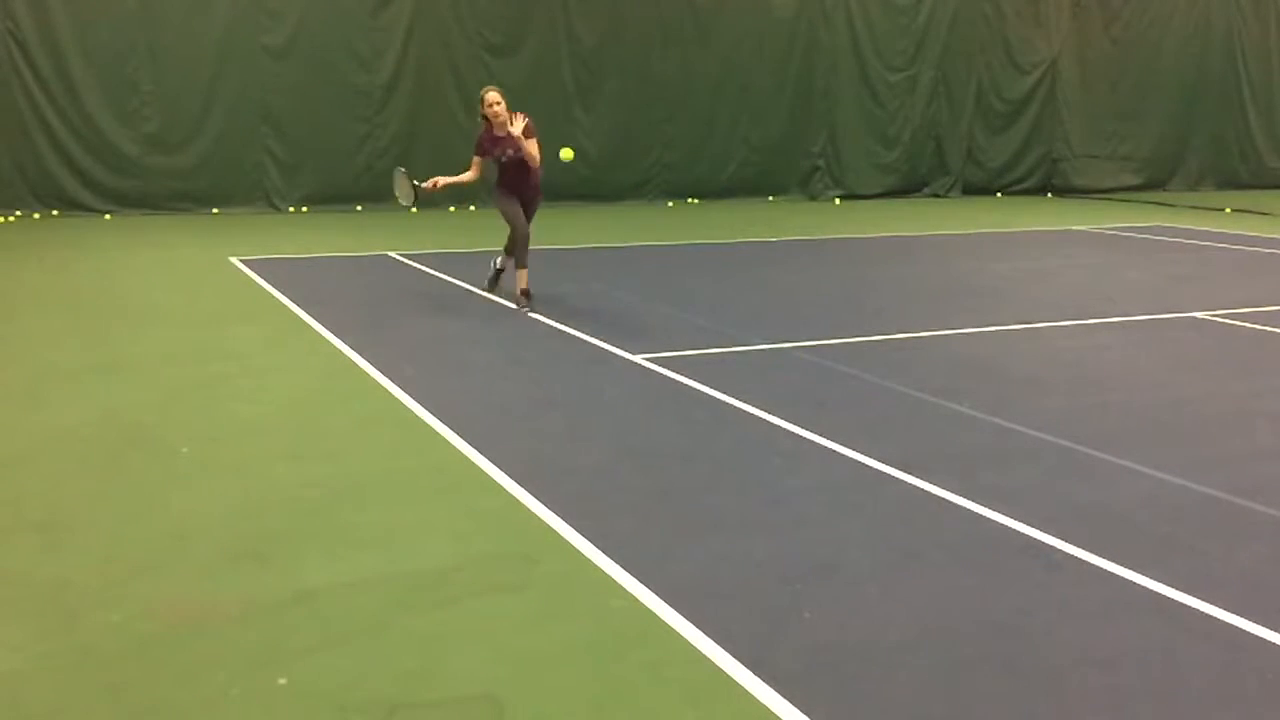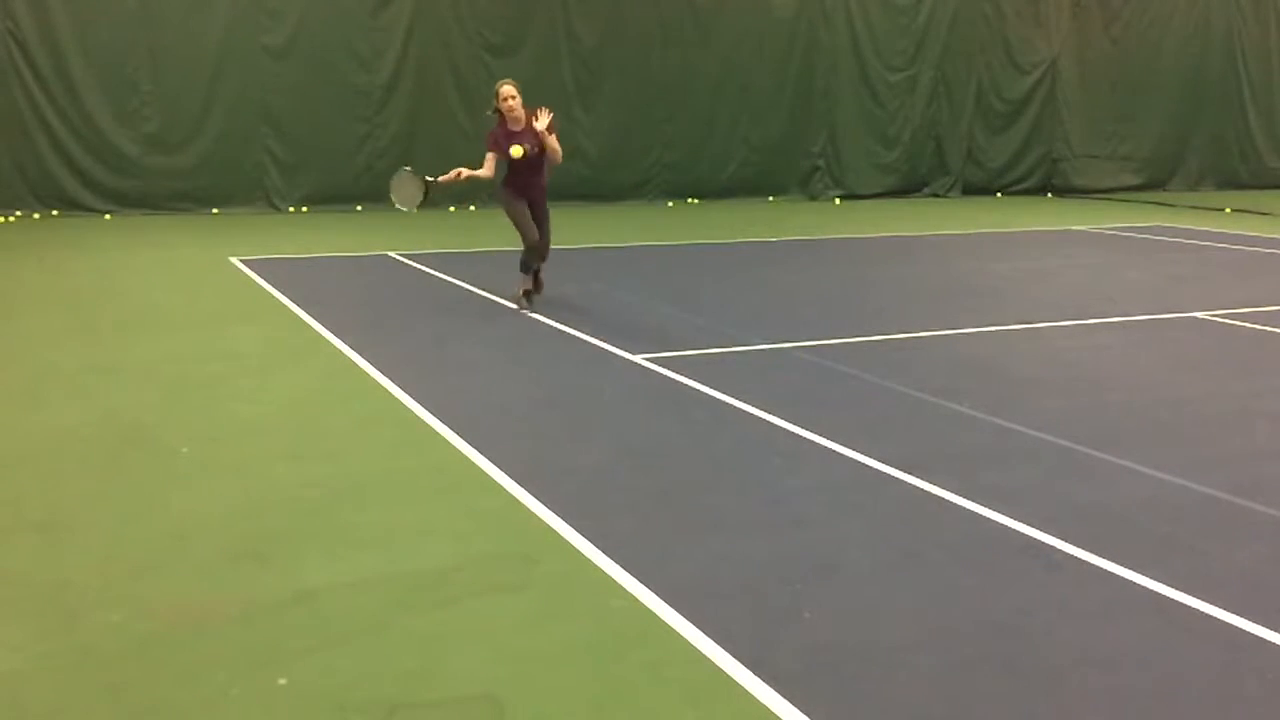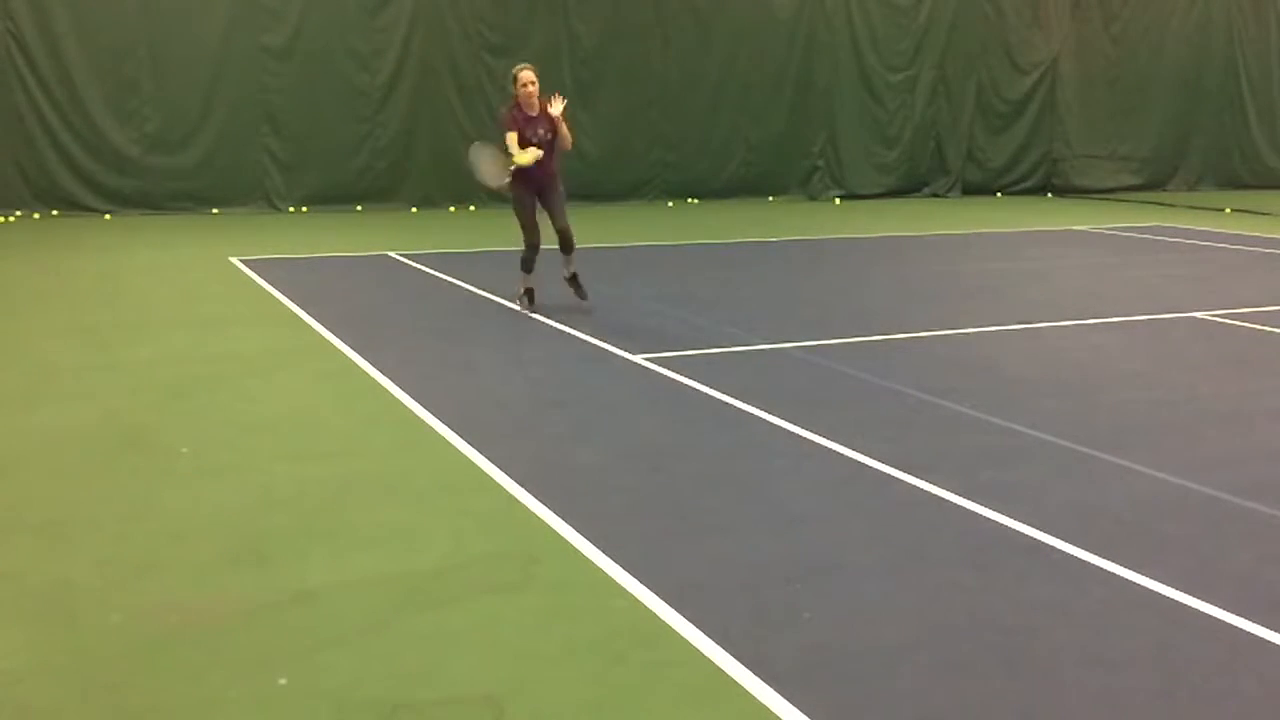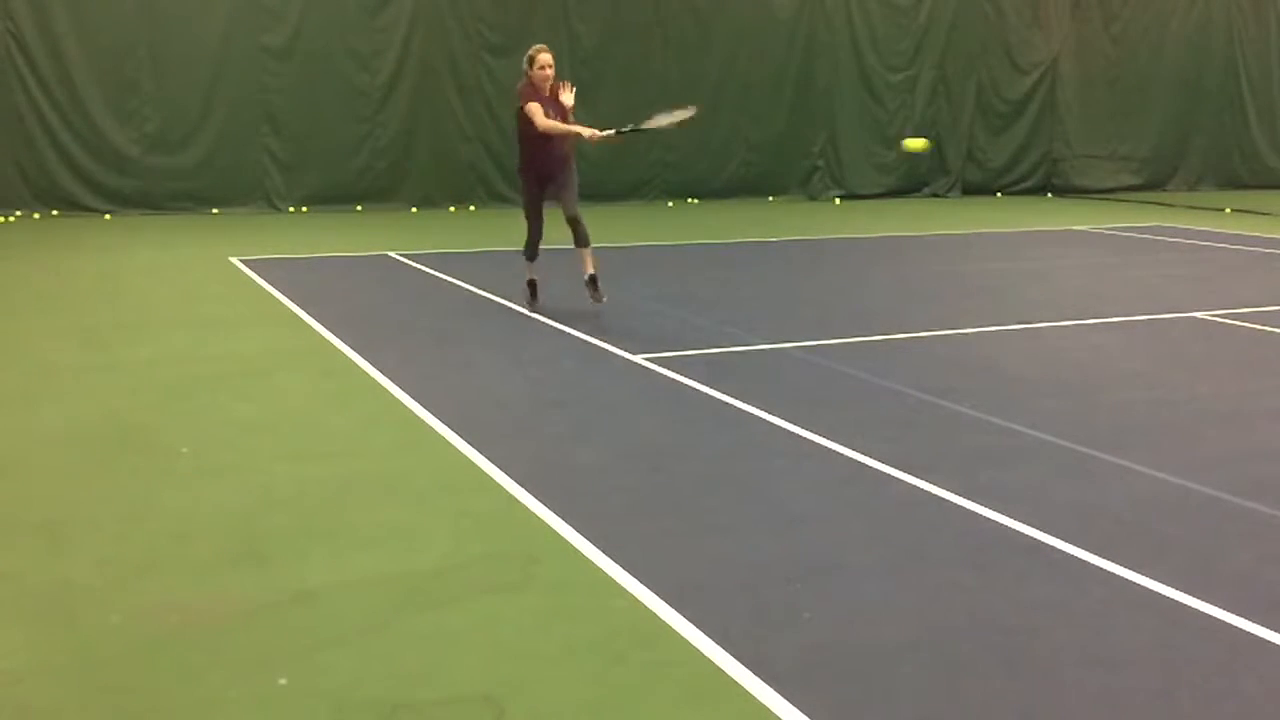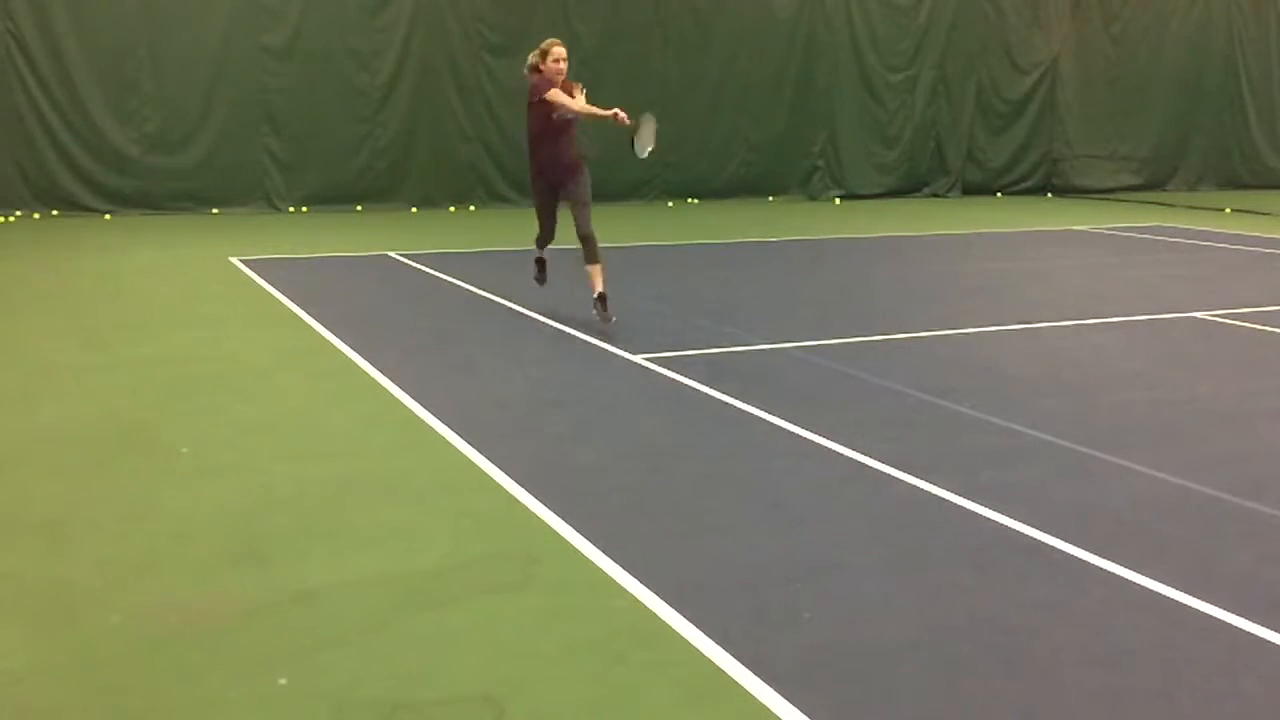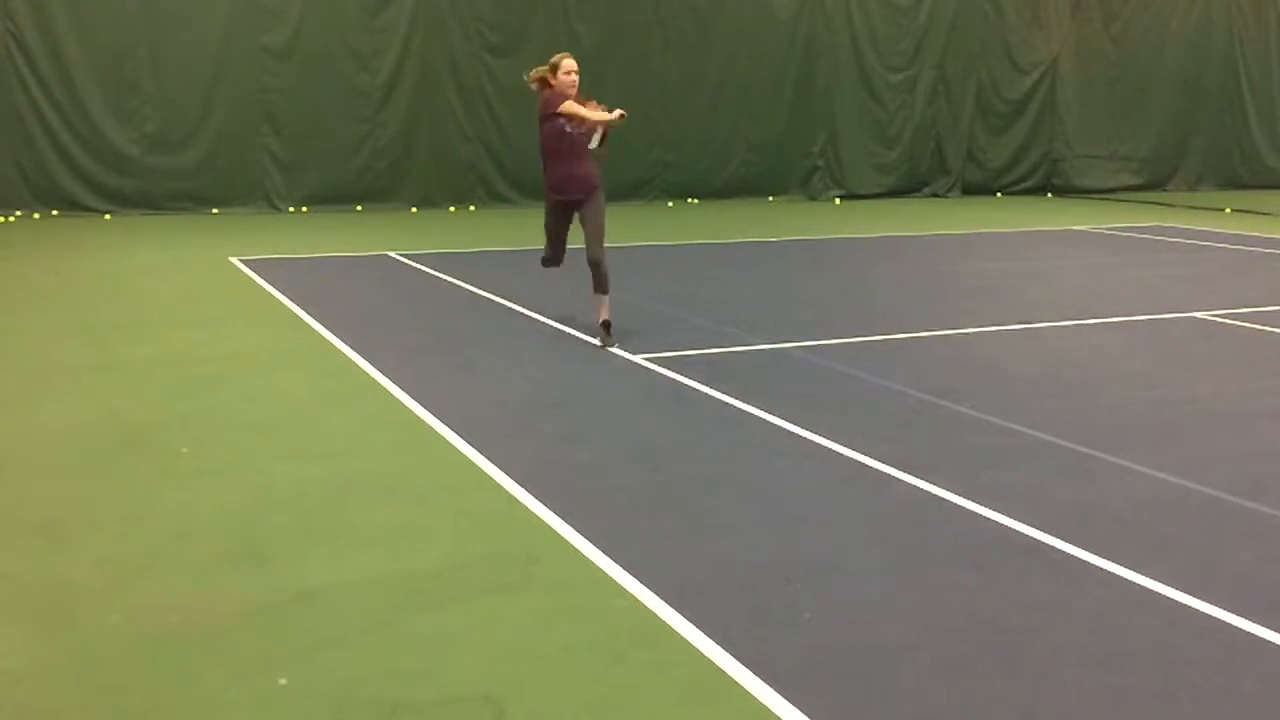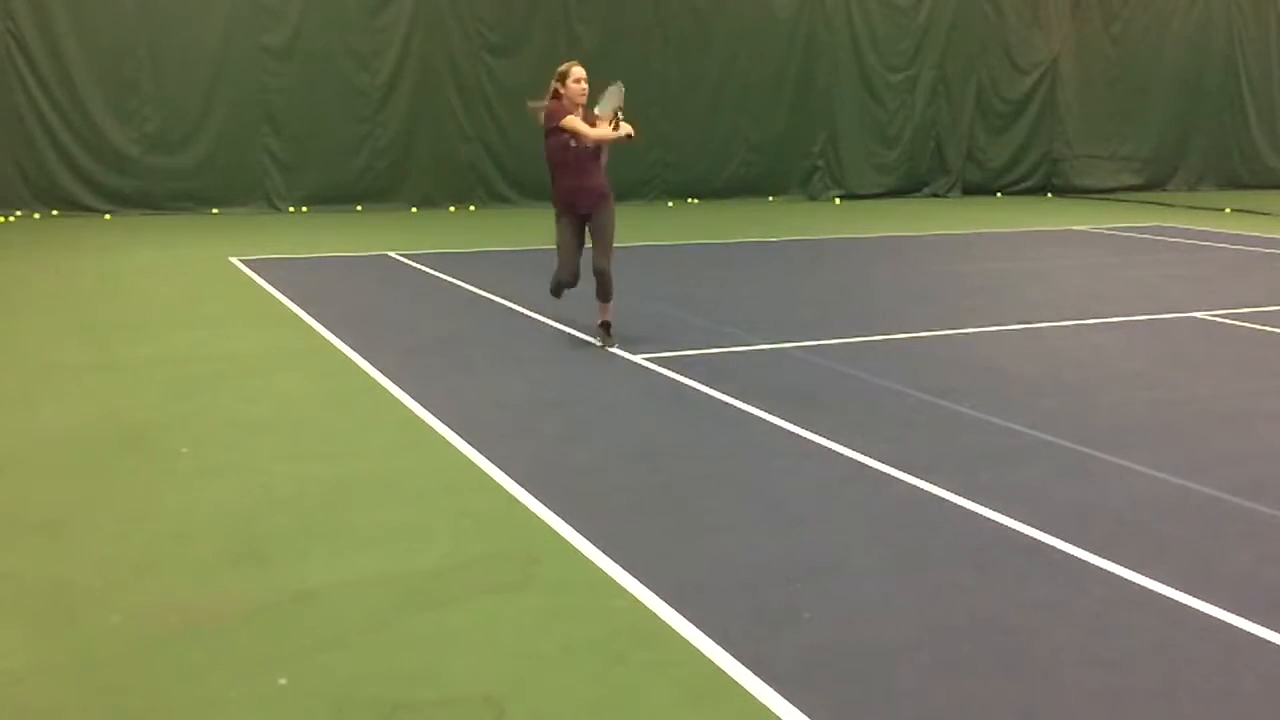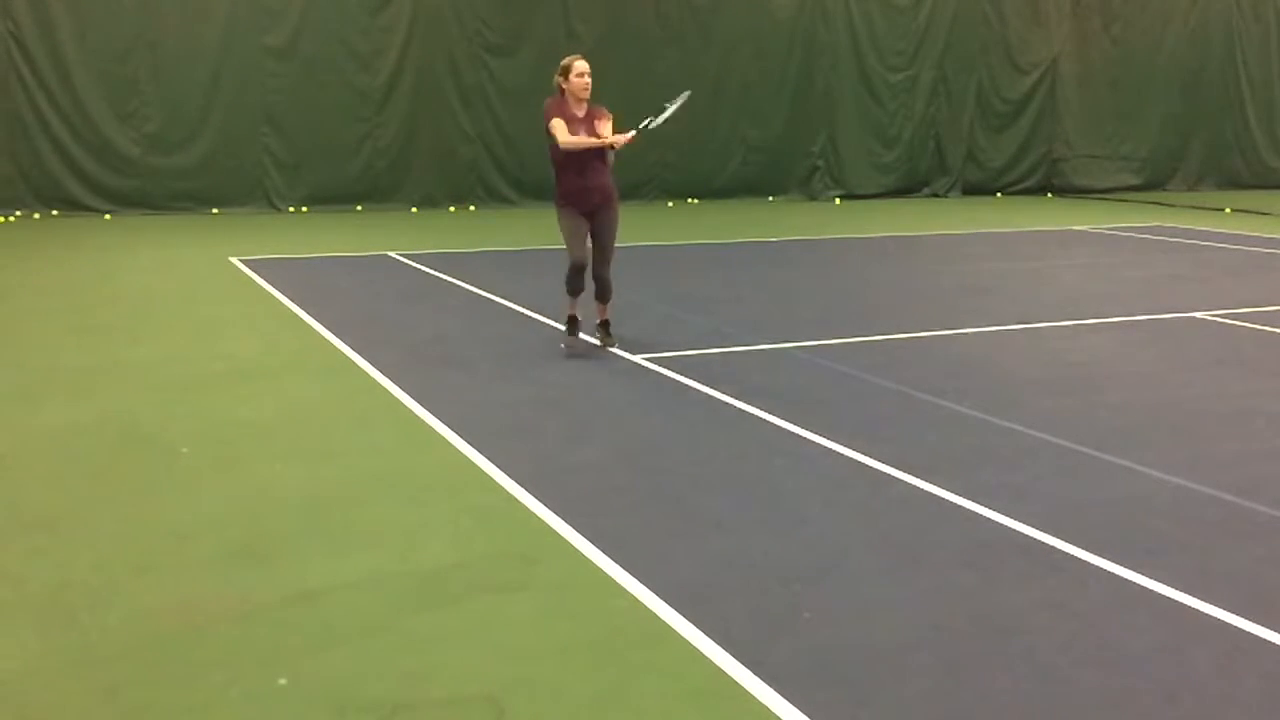
dt=0.1s
person 1, frame 1
left shoulder: (524, 125)
right shoulder: (484, 137)
left elbow: (535, 162)
right elbow: (474, 173)
left wrist: (519, 137)
right wrist: (446, 180)
left hip: (531, 191)
right hip: (506, 192)
left knee: (518, 239)
right knee: (522, 233)
left ankle: (499, 265)
right ankle: (523, 291)
person 1, frame 2
left shoulder: (540, 120)
right shoulder: (497, 131)
left elbow: (557, 159)
right elbow: (488, 172)
left wrist: (543, 133)
right wrist: (468, 172)
left hip: (539, 191)
right hip: (514, 193)
left knee: (542, 249)
right knee: (532, 241)
left ankle: (534, 268)
right ankle: (525, 290)
person 1, frame 3
left shoulder: (548, 108)
right shoulder: (511, 115)
left elbow: (567, 145)
right elbow: (513, 150)
left wrist: (558, 119)
left hip: (549, 181)
right hip: (522, 184)
left knee: (563, 230)
right knee: (532, 242)
left ankle: (570, 273)
right ankle: (526, 290)
person 1, frame 4
left shoulder: (559, 90)
right shoulder: (526, 92)
left elbow: (568, 133)
right elbow: (542, 124)
left wrist: (568, 109)
right wrist: (580, 130)
left hip: (561, 165)
right hip: (531, 170)
left knee: (573, 216)
right knee: (535, 232)
left ankle: (591, 278)
right ankle: (531, 280)
person 1, frame 5
left shoulder: (570, 89)
right shoulder: (538, 86)
right elbow: (572, 107)
left wrist: (581, 106)
right wrist: (609, 113)
left hip: (574, 171)
right hip: (543, 174)
left knee: (585, 231)
right knee: (547, 232)
left ankle: (600, 296)
right ankle: (540, 255)
person 1, frame 6
left shoulder: (582, 110)
right shoulder: (548, 98)
right elbow: (591, 116)
left wrist: (598, 127)
right wrist: (612, 116)
left hip: (589, 191)
right hip: (558, 193)
left knee: (596, 257)
right knee: (554, 258)
left ankle: (605, 323)
right ankle: (551, 252)
person 1, frame 7
left shoulder: (592, 118)
right shoulder: (554, 111)
right elbow: (589, 134)
left wrist: (607, 137)
right wrist: (620, 132)
left hip: (600, 202)
right hip: (568, 206)
left knee: (602, 267)
right knee: (568, 277)
left ankle: (605, 323)
right ankle: (560, 280)
person 1, frame 8
left shoulder: (599, 113)
right shoulder: (555, 107)
left elbow: (607, 159)
right elbow: (564, 142)
left wrist: (610, 141)
right wrist: (608, 142)
left hip: (603, 201)
right hip: (571, 204)
left knee: (601, 269)
right knee: (577, 261)
left ankle: (603, 321)
right ankle: (572, 313)
